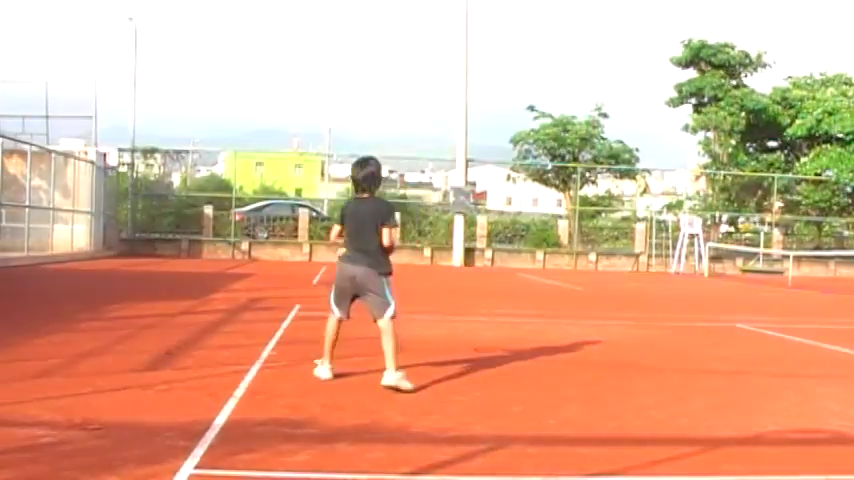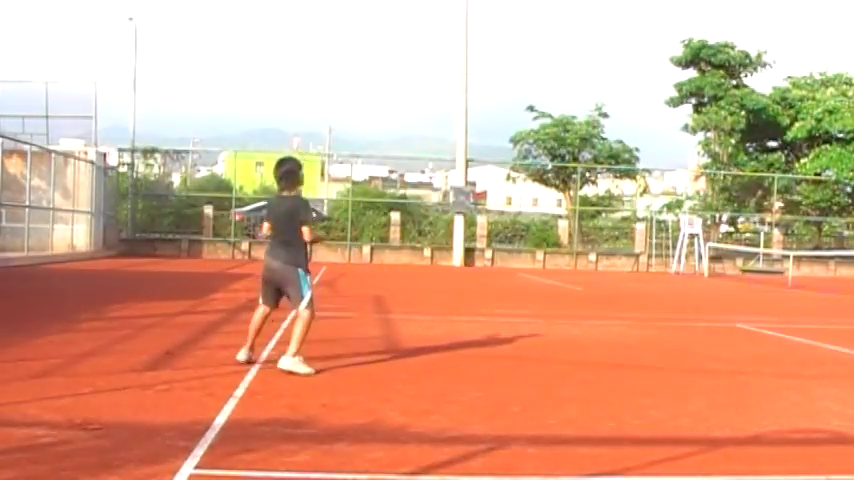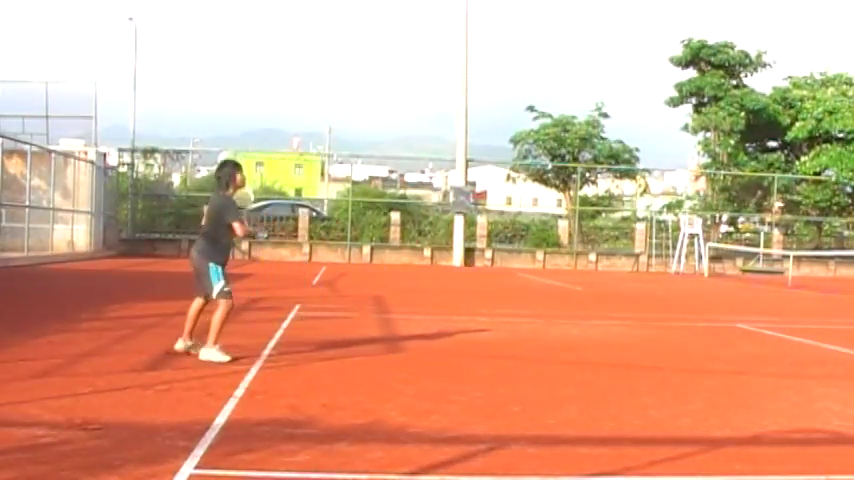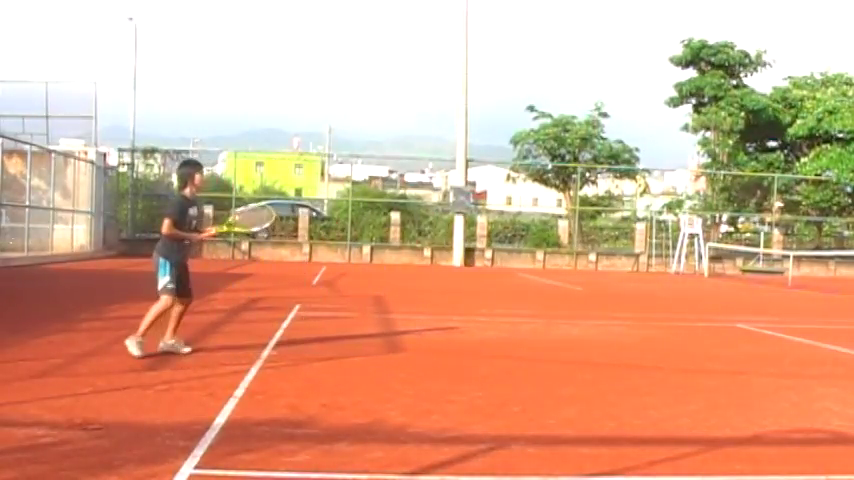
dt=0.5s
person 1, frame 1
left shoulder: (348, 206)
right shoulder: (385, 207)
left elbow: (334, 236)
right elbow: (387, 242)
right wrist: (386, 249)
left hip: (347, 268)
right hip: (373, 272)
left knee: (336, 316)
right knee: (387, 323)
left ankle: (325, 364)
right ankle: (392, 372)
person 1, frame 2
left shoulder: (274, 202)
right shoulder: (301, 204)
left elbow: (266, 232)
right elbow: (307, 237)
right wrist: (317, 237)
left hip: (271, 261)
right hip: (291, 266)
left knee: (265, 307)
right knee: (306, 312)
left ankle: (245, 350)
right ankle: (291, 357)
person 1, frame 3
left shoulder: (216, 198)
right shoulder: (228, 203)
right elbow: (243, 232)
left wrist: (229, 229)
right wrist: (247, 229)
left hip: (200, 254)
right hip: (210, 259)
left knee: (201, 298)
right knee: (226, 302)
left ankle: (185, 340)
right ankle: (210, 348)
person 1, frame 4
left shoulder: (193, 201)
right shoulder: (178, 201)
right elbow: (166, 229)
left wrist: (203, 232)
right wrist: (191, 236)
left hip: (180, 259)
right hip: (167, 258)
left knee: (185, 299)
right knee: (167, 300)
left ankle: (169, 339)
right ankle: (136, 338)
